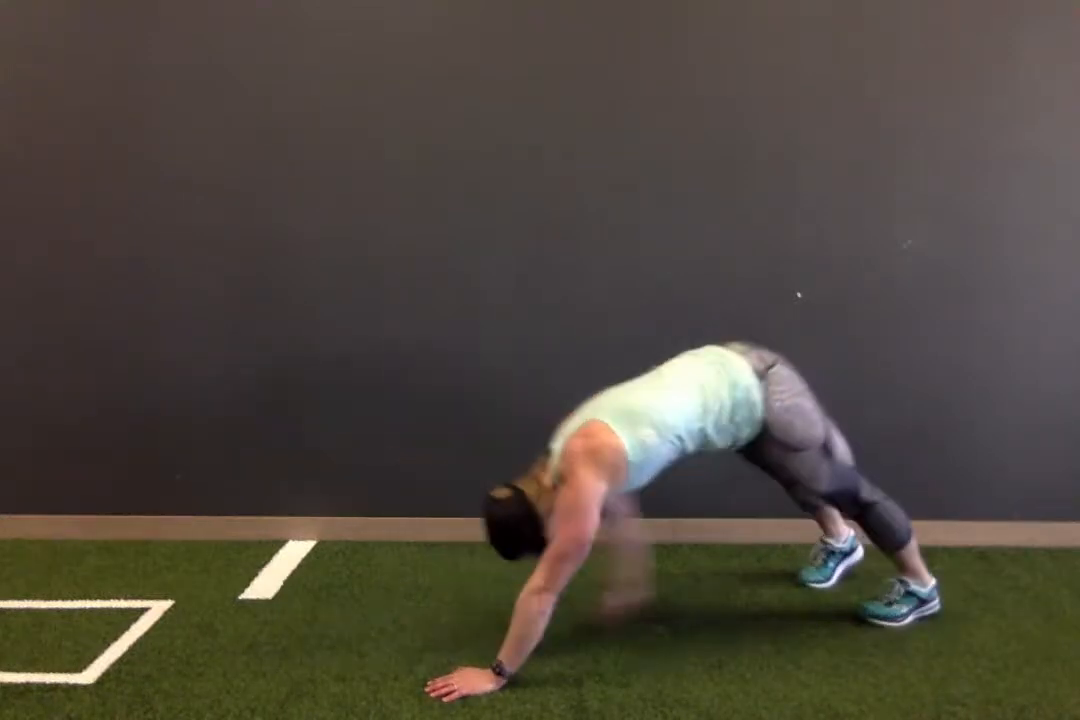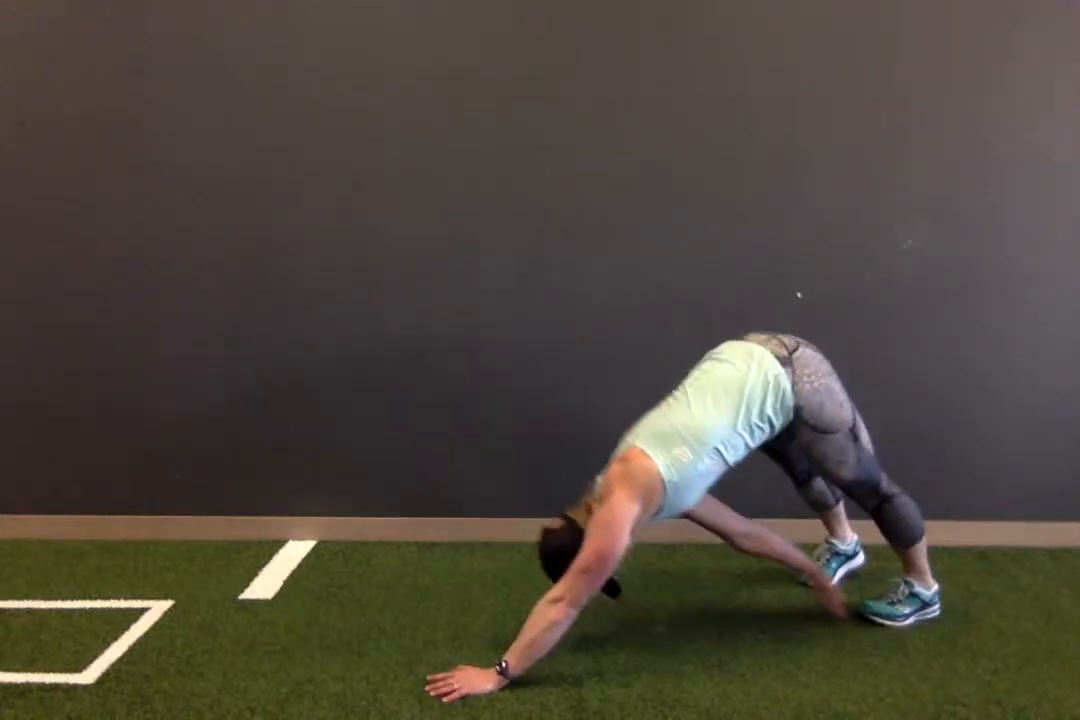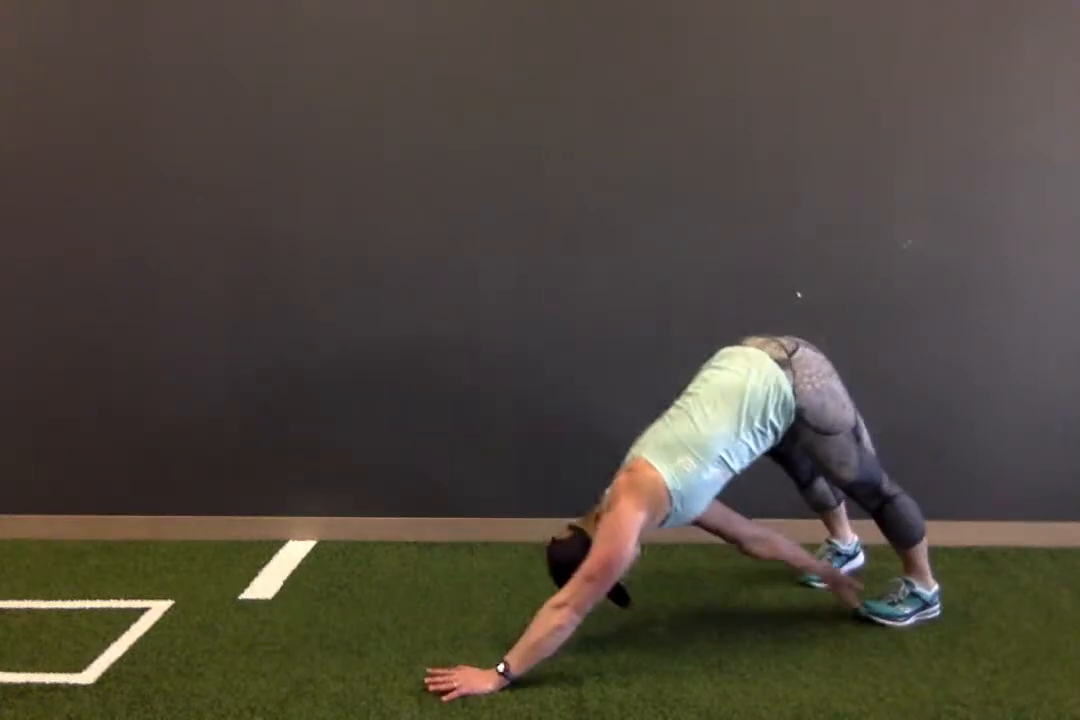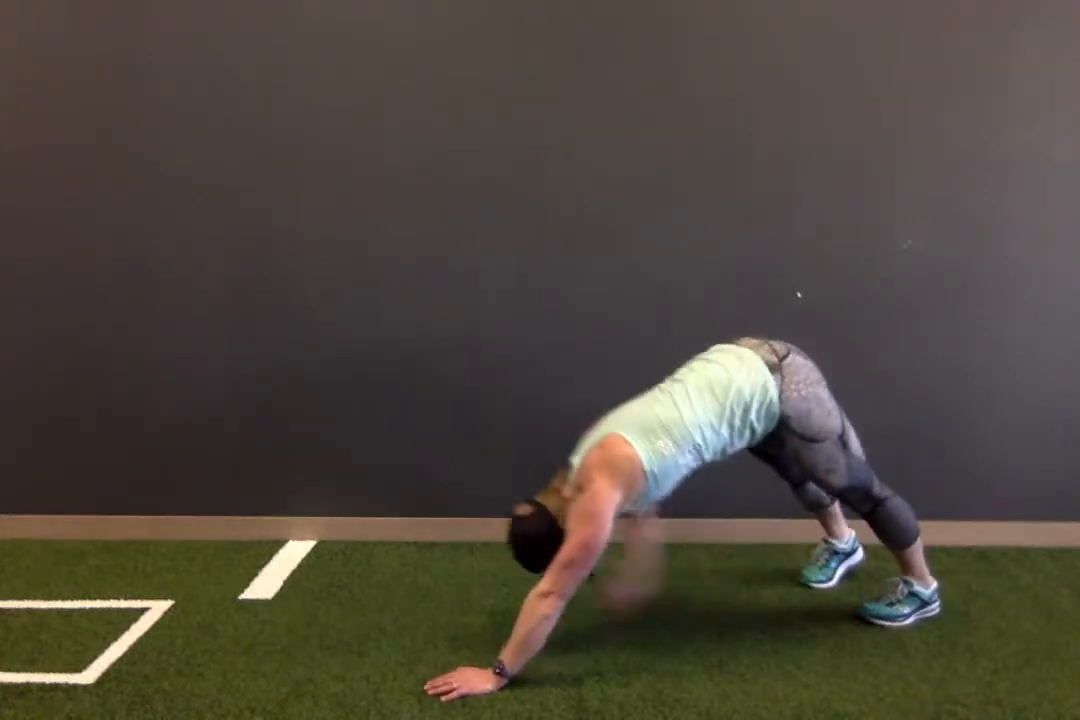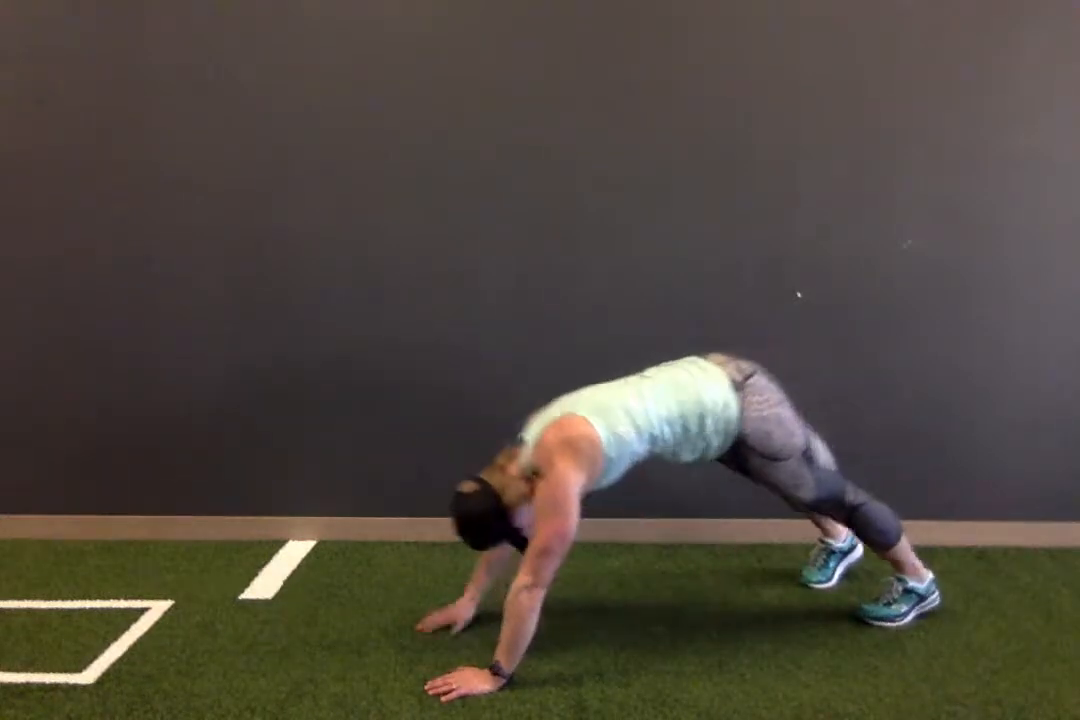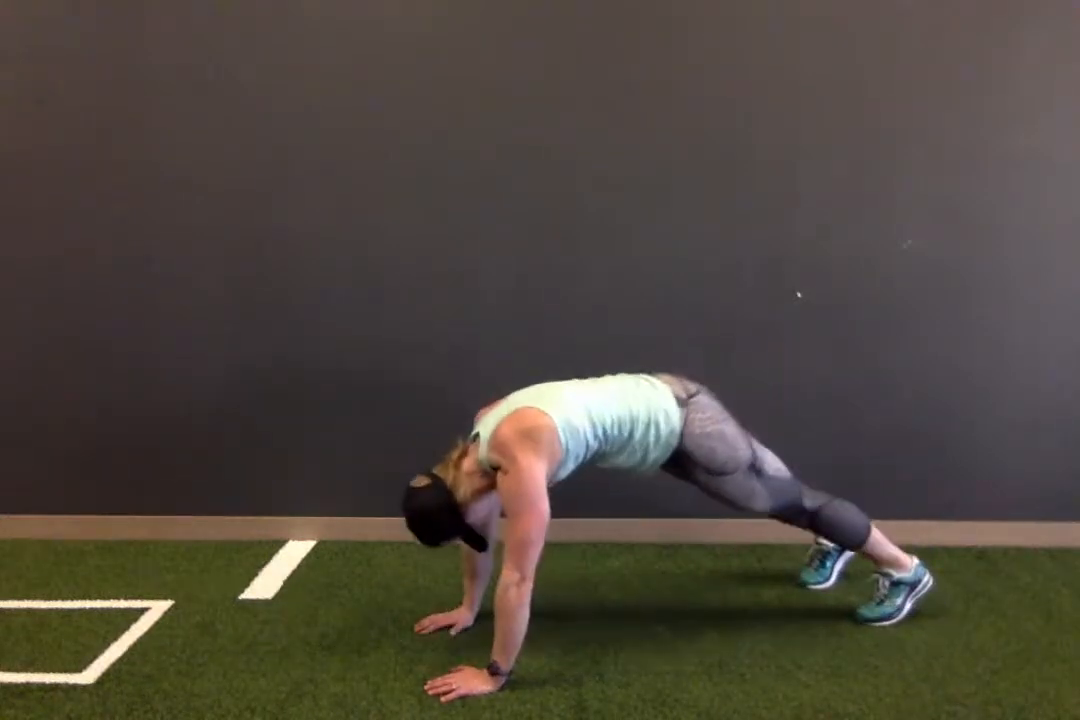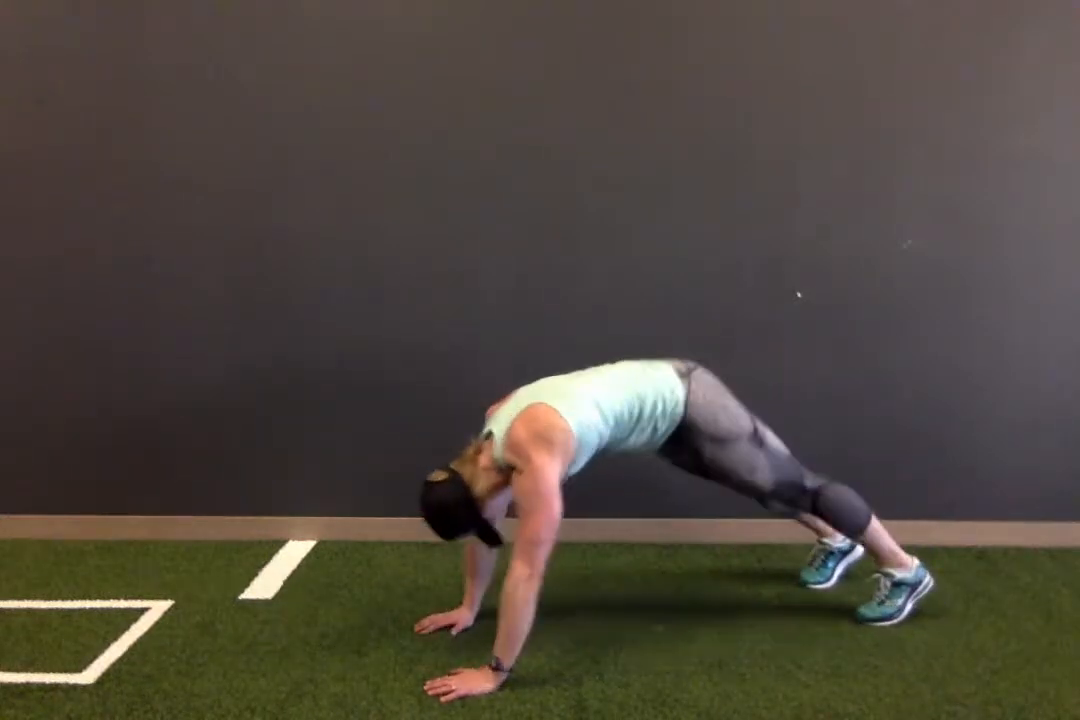
dt=0.2s
person 1, frame 1
left shoulder: (585, 479)
right shoulder: (570, 458)
left elbow: (544, 588)
right elbow: (621, 508)
left wrist: (497, 674)
right wrist: (631, 577)
left hip: (759, 392)
right hip: (727, 370)
left knee: (846, 488)
right knee: (791, 469)
left ankle: (919, 586)
right ankle: (839, 544)
person 1, frame 2
left shoulder: (622, 504)
right shoulder: (637, 485)
left elbow: (563, 603)
right elbow: (733, 529)
left wrist: (497, 675)
right wrist: (807, 566)
left hip: (792, 379)
right hip: (754, 362)
left knee: (867, 484)
right knee: (798, 462)
left ankle: (922, 588)
right ankle: (842, 545)
person 1, frame 3
left shoulder: (625, 510)
right shoulder: (643, 493)
left elbow: (568, 607)
right elbow: (744, 533)
right wrist: (819, 569)
left hip: (793, 382)
right hip: (757, 365)
left knee: (867, 486)
right knee: (801, 465)
left ankle: (923, 588)
right ankle: (843, 548)
person 1, frame 4
left shoulder: (600, 485)
right shoulder: (583, 472)
left elbow: (554, 594)
right elbow: (642, 512)
left wrist: (497, 674)
right wrist: (636, 578)
left hip: (778, 387)
right hip: (743, 365)
left knee: (857, 486)
right knee: (797, 467)
left ankle: (920, 587)
right ankle: (840, 544)
person 1, frame 5
left shoulder: (561, 465)
right shoulder: (526, 446)
left elbow: (533, 581)
right elbow: (504, 524)
left wrist: (495, 675)
right wrist: (469, 599)
left hip: (739, 403)
right hip: (710, 381)
left knee: (829, 492)
right knee: (800, 485)
left ankle: (916, 582)
right ankle: (838, 547)
person 1, frame 6
left shoulder: (518, 458)
right shoulder: (483, 432)
left elbow: (517, 577)
right elbow: (477, 530)
left wrist: (494, 674)
right wrist: (469, 607)
left hip: (678, 421)
right hip: (655, 407)
left knee: (788, 499)
right knee: (769, 491)
left ankle: (903, 571)
right ankle: (831, 546)
person 1, frame 7
left shoulder: (534, 459)
right shoulder: (492, 436)
left elbow: (527, 573)
right elbow: (481, 524)
left wrist: (493, 671)
right wrist: (468, 608)
left hip: (684, 399)
right hip: (663, 397)
left knee: (794, 483)
right knee: (753, 477)
left ankle: (904, 571)
right ankle: (836, 543)
